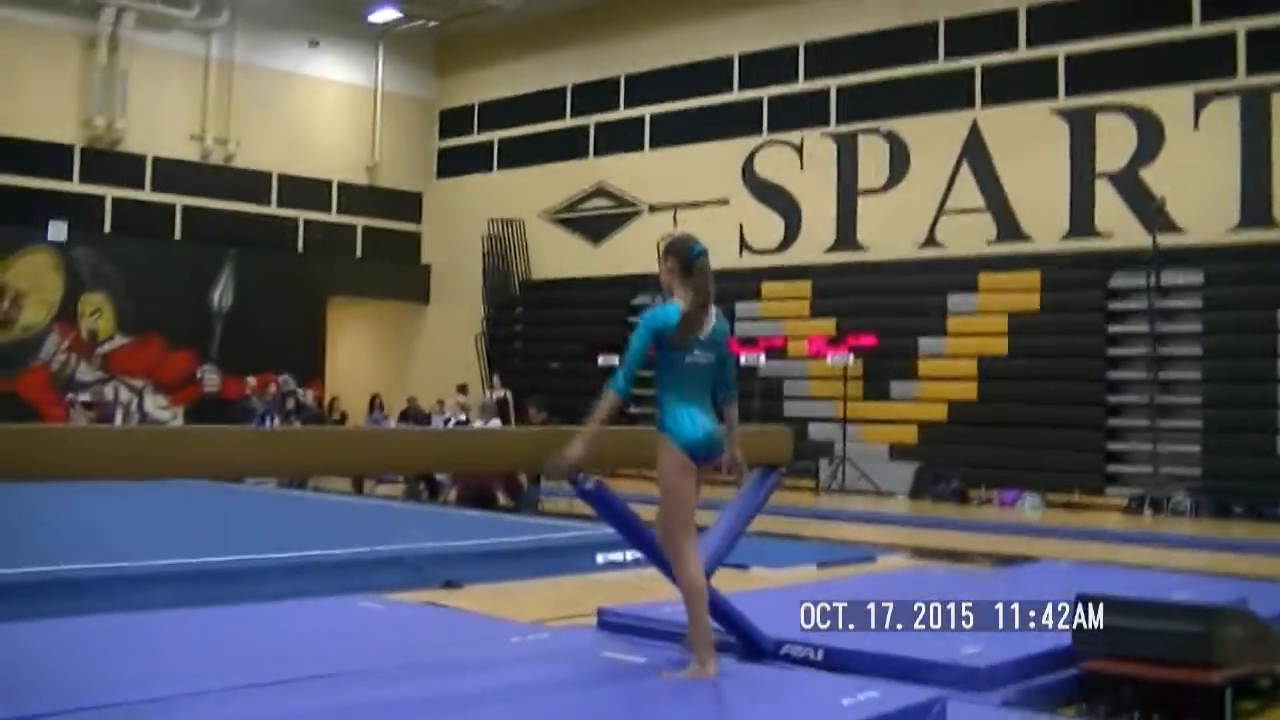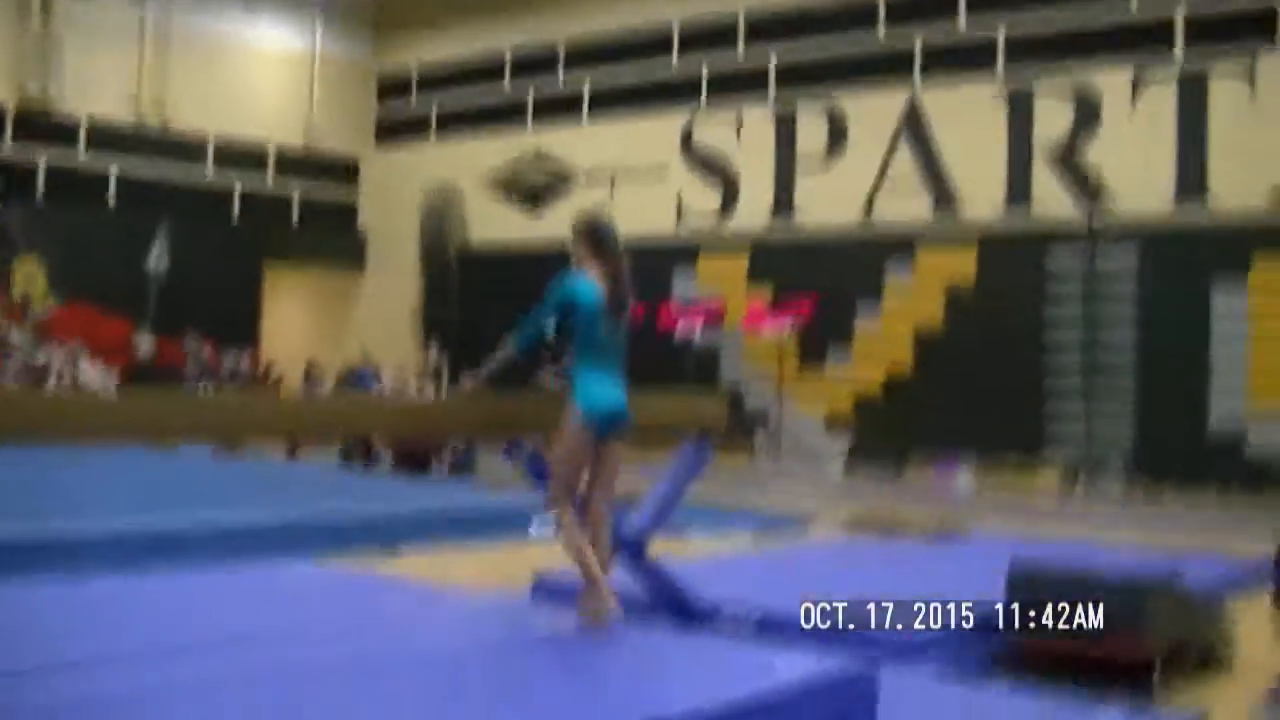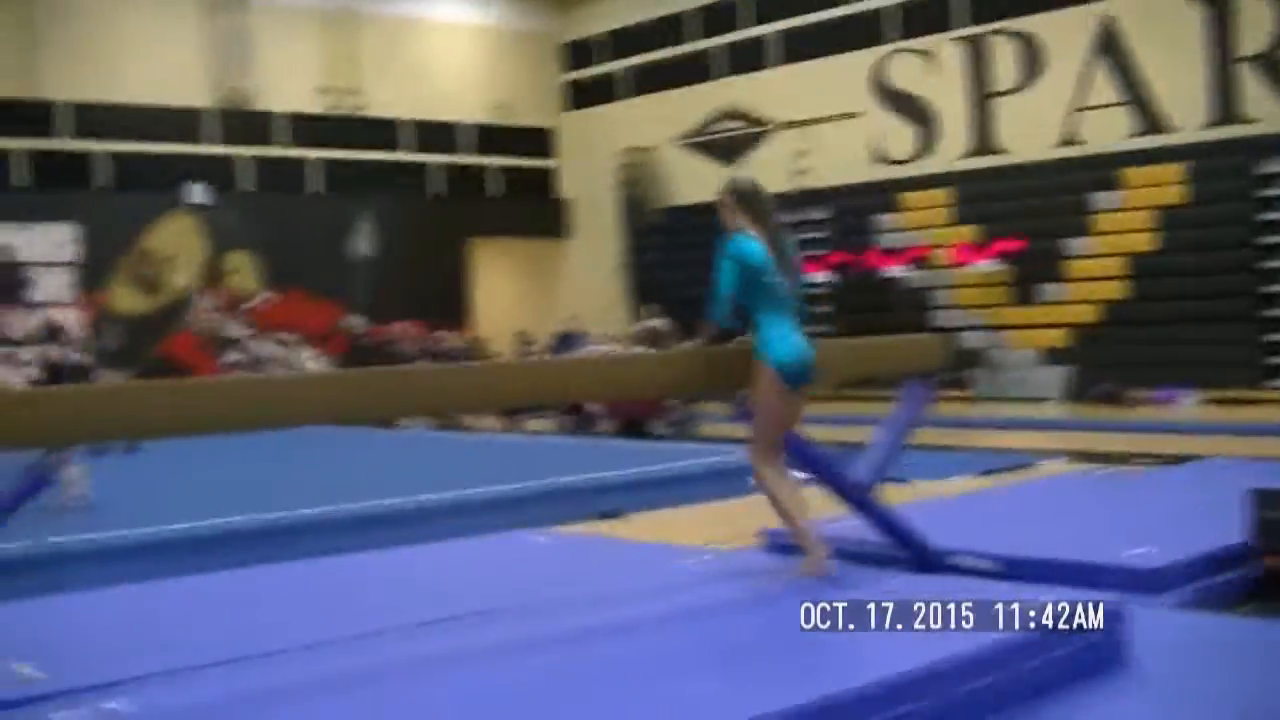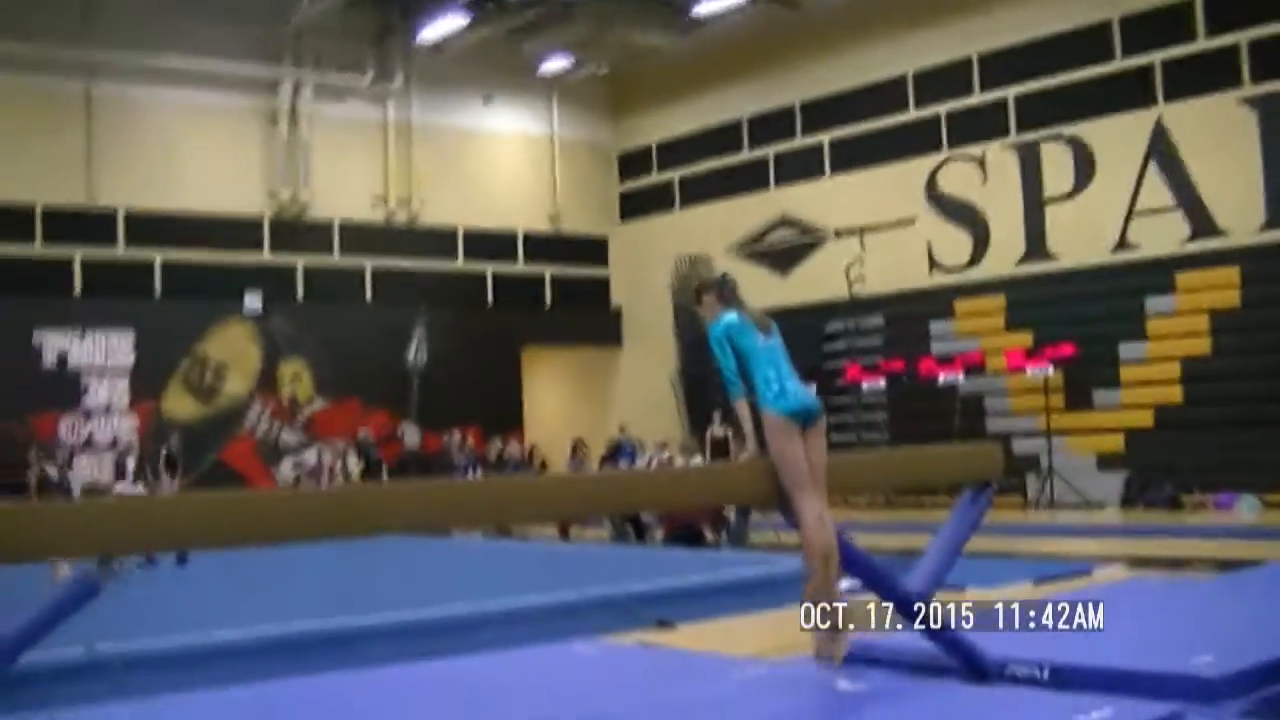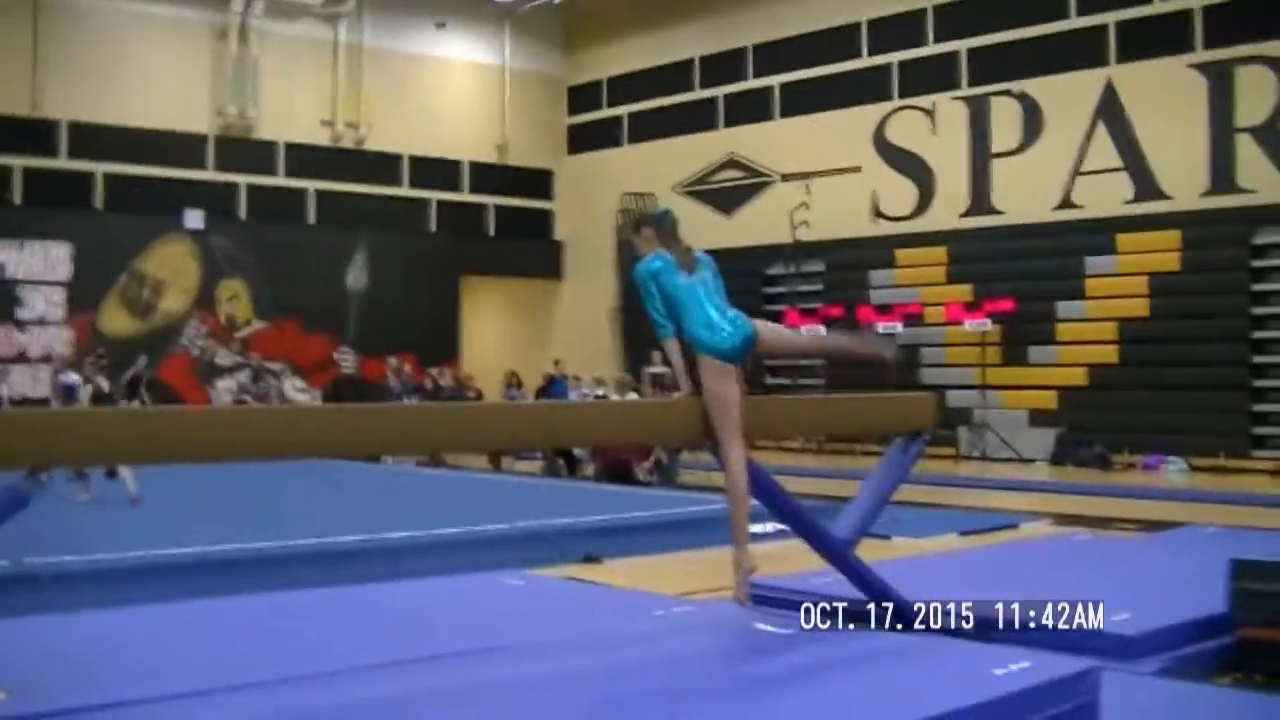
dt=0.7s
person 1, frame 1
left shoulder: (657, 318)
right shoulder: (718, 321)
left elbow: (622, 381)
right elbow: (727, 389)
left wrist: (583, 439)
right wrist: (733, 444)
left hip: (677, 435)
right hip: (709, 433)
left knee: (682, 545)
right knee: (675, 536)
left ankle: (704, 658)
right ankle: (700, 625)
person 1, frame 2
left shoulder: (570, 286)
right shoulder: (619, 292)
left elbow: (528, 335)
left wrist: (481, 374)
left hip: (589, 405)
right hip: (617, 403)
left knee: (561, 503)
right knee: (596, 509)
left ankle: (600, 592)
right ankle: (595, 604)
person 1, frame 3
left shoulder: (735, 248)
right shoulder: (782, 246)
left elbow: (722, 310)
left wrist: (702, 342)
right wrist: (750, 328)
left hip: (777, 358)
right hip: (801, 354)
left knee: (762, 461)
right knee: (773, 457)
left ankle: (812, 546)
right ankle: (810, 544)
person 1, frame 4
left shoulder: (720, 327)
right shoulder: (763, 321)
left elbow: (734, 384)
left wrist: (749, 442)
right wrist: (758, 440)
left hip: (779, 408)
right hip: (809, 403)
left knee: (806, 506)
right knee: (819, 506)
right ankle: (833, 606)
person 1, frame 5
left shoulder: (646, 269)
right shoulder: (702, 259)
left elbow: (664, 328)
left wrist: (683, 383)
right wrist: (735, 376)
left hip: (714, 348)
right hip: (745, 330)
left knee: (732, 452)
right knee: (813, 341)
left ankle: (741, 554)
right ankle: (869, 346)
